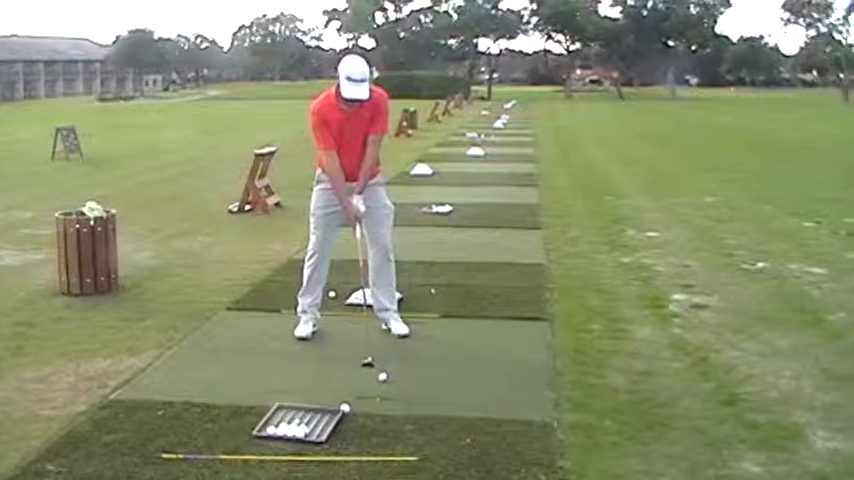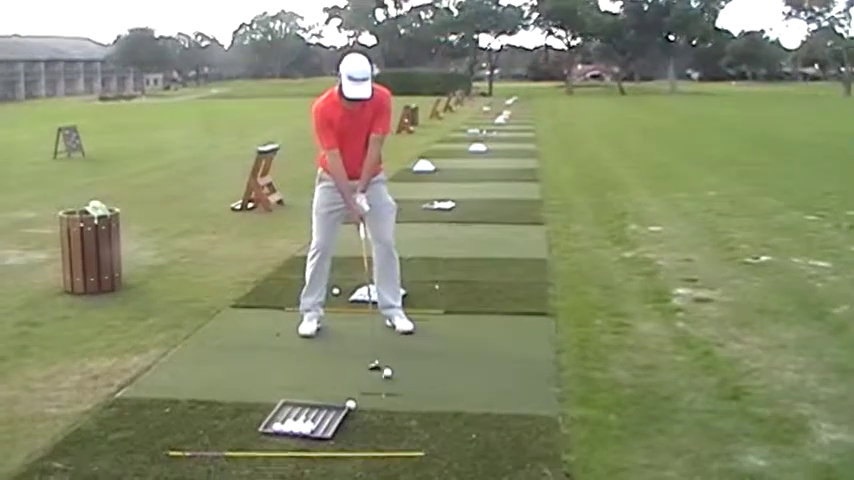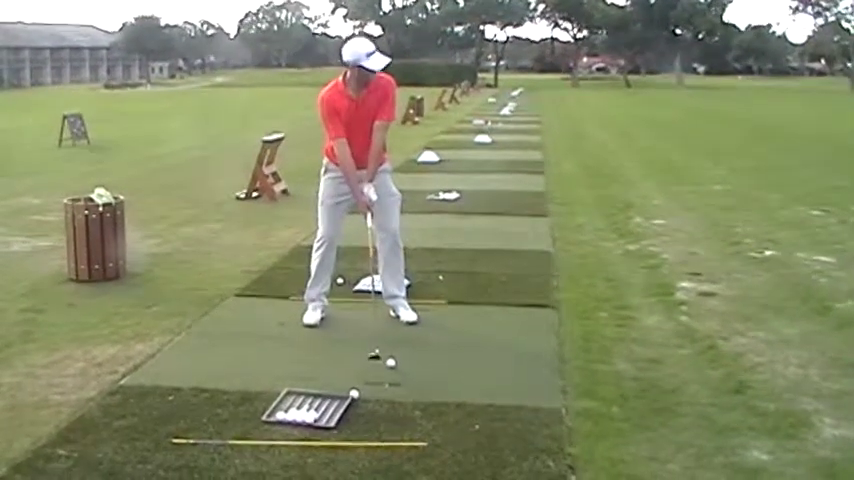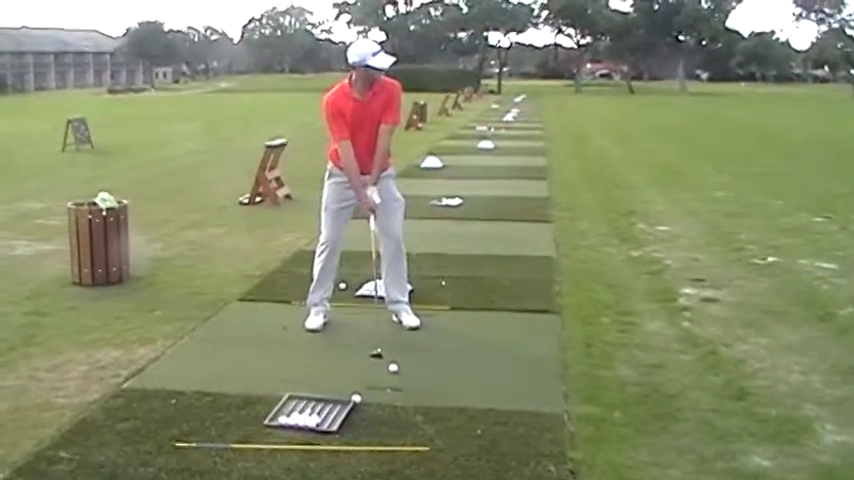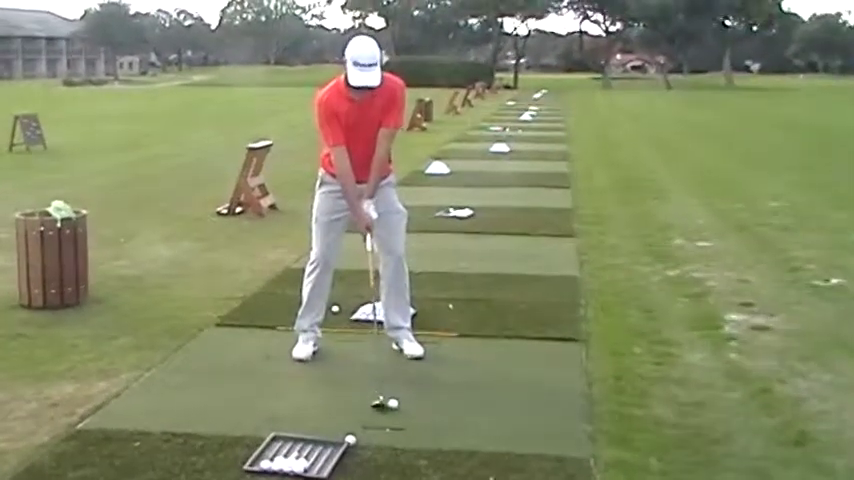
dt=1s
person 1, frame 1
left shoulder: (379, 100)
right shoulder: (320, 108)
left elbow: (372, 148)
right elbow: (330, 158)
left wrist: (360, 192)
right wrist: (346, 202)
left hip: (370, 182)
right hip: (330, 182)
left knee: (382, 247)
right knee: (318, 248)
left ankle: (388, 313)
right ankle: (308, 314)
person 1, frame 2
left shoulder: (382, 98)
right shoulder: (322, 107)
left elbow: (374, 147)
right elbow: (333, 158)
left wrist: (361, 191)
right wrist: (349, 202)
left hip: (371, 179)
right hip: (332, 181)
left knee: (385, 243)
right knee: (321, 246)
left ankle: (392, 310)
right ankle: (311, 312)
person 1, frame 3
left shoulder: (386, 85)
right shoulder: (328, 97)
left elbow: (378, 135)
right elbow: (340, 147)
left wrist: (369, 181)
right wrist: (357, 192)
left hip: (376, 169)
right hip: (338, 171)
left knee: (390, 233)
right knee: (326, 236)
left ankle: (397, 300)
right ankle: (315, 302)
person 1, frame 4
left shoulder: (391, 90)
right shoulder: (334, 100)
left elbow: (384, 139)
right elbow: (345, 149)
left wrist: (373, 184)
right wrist: (360, 193)
left hip: (380, 174)
right hip: (342, 175)
left knee: (393, 238)
right knee: (330, 240)
left ankle: (399, 305)
right ankle: (318, 306)
person 1, frame 5
left shoulder: (394, 90)
right shoulder: (327, 99)
left elbow: (383, 147)
right elbow: (339, 157)
left wrist: (369, 197)
right wrist: (356, 209)
left hip: (380, 183)
right hip: (335, 183)
left knee: (394, 255)
right knee: (321, 257)
left ankle: (400, 331)
right ankle: (307, 332)
